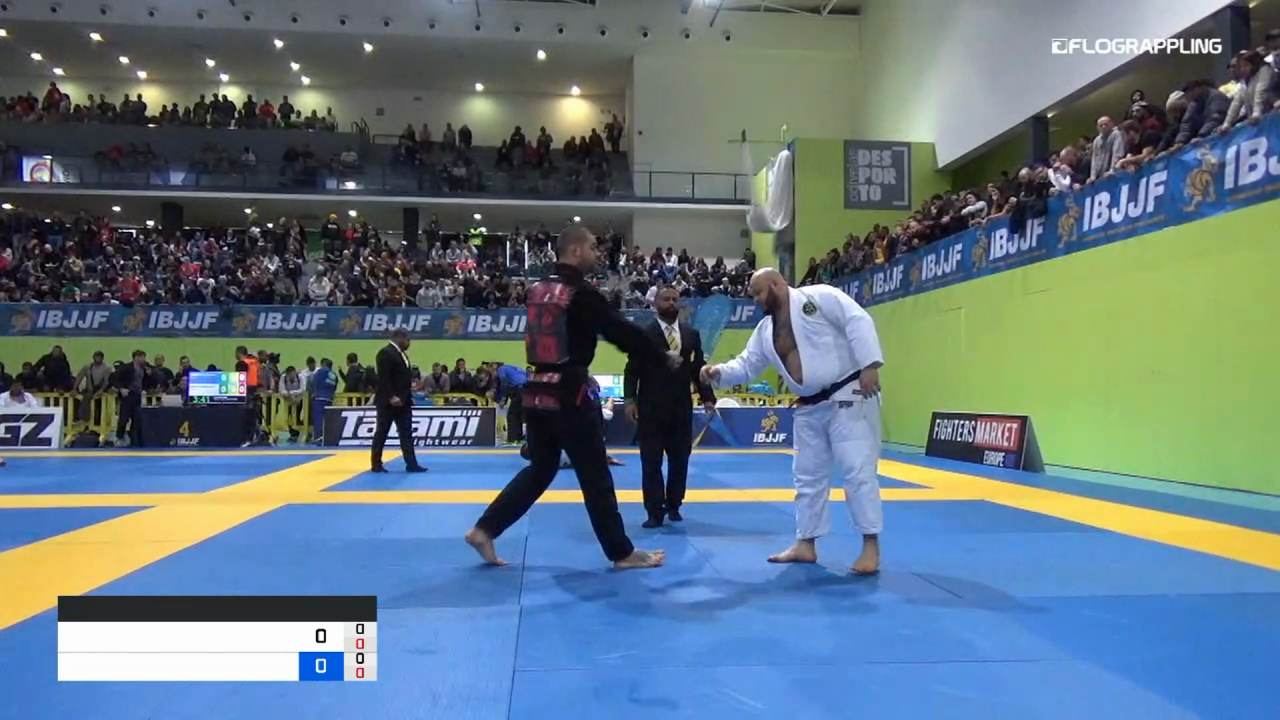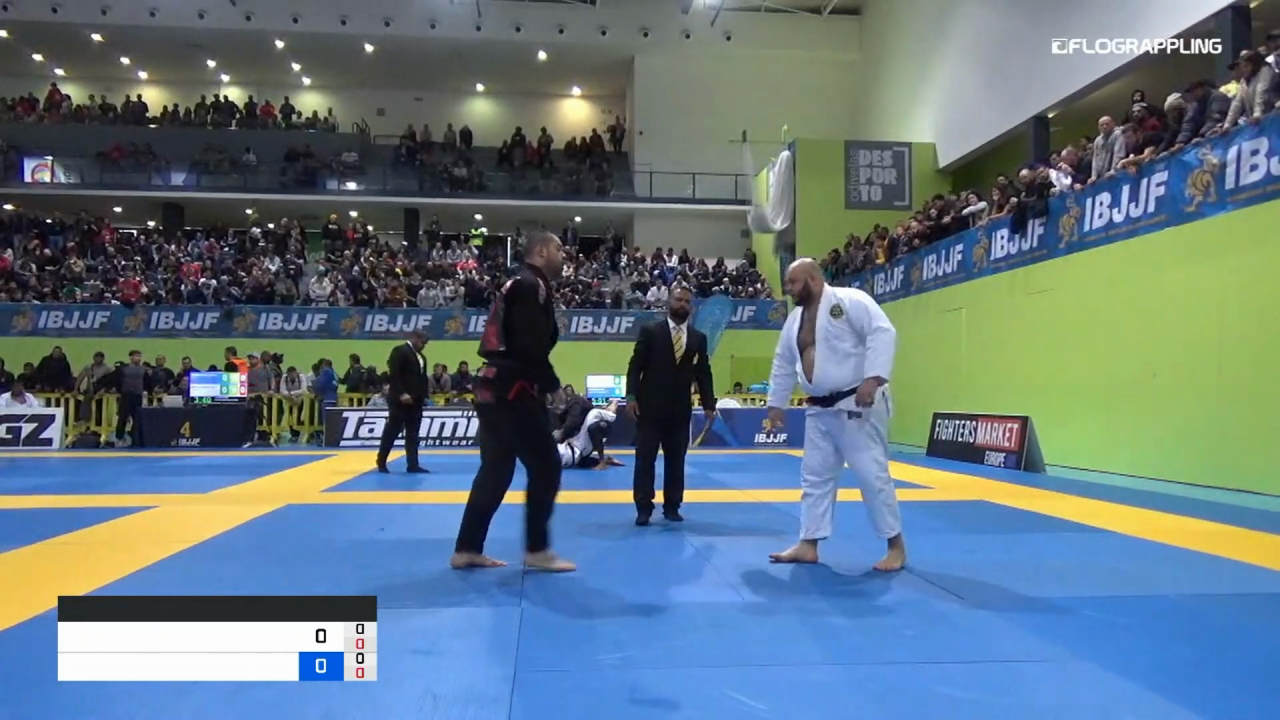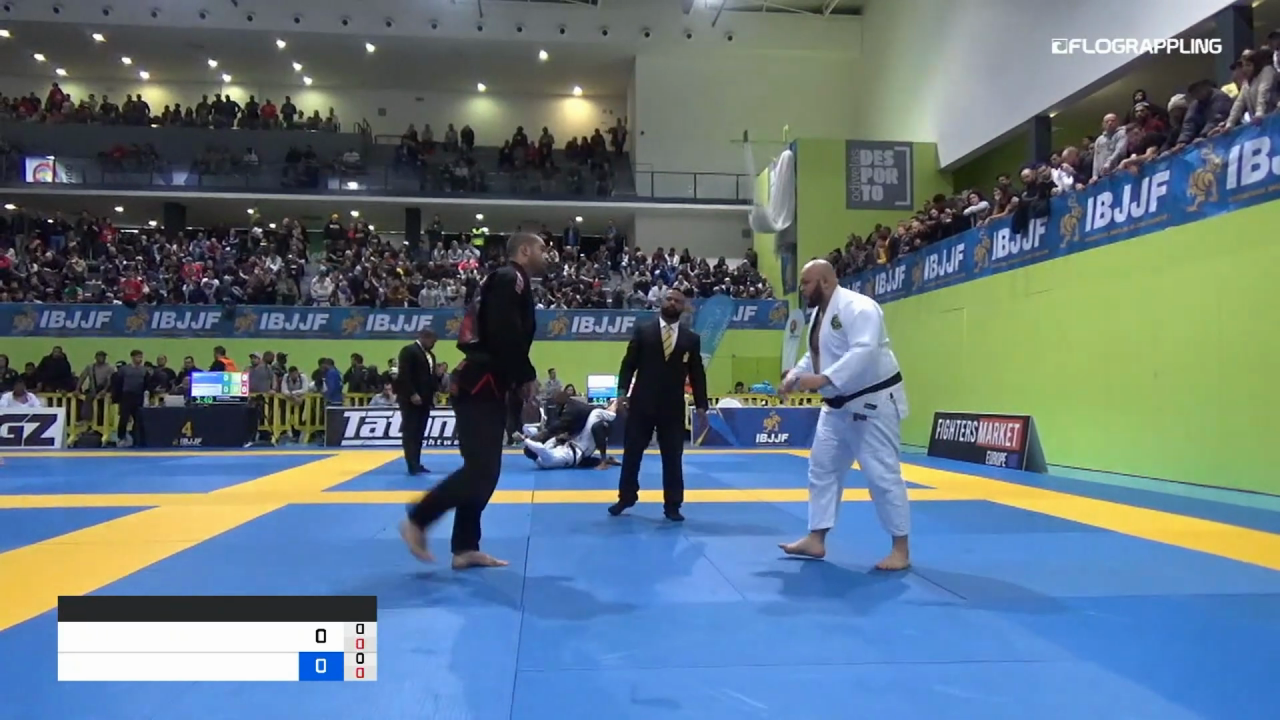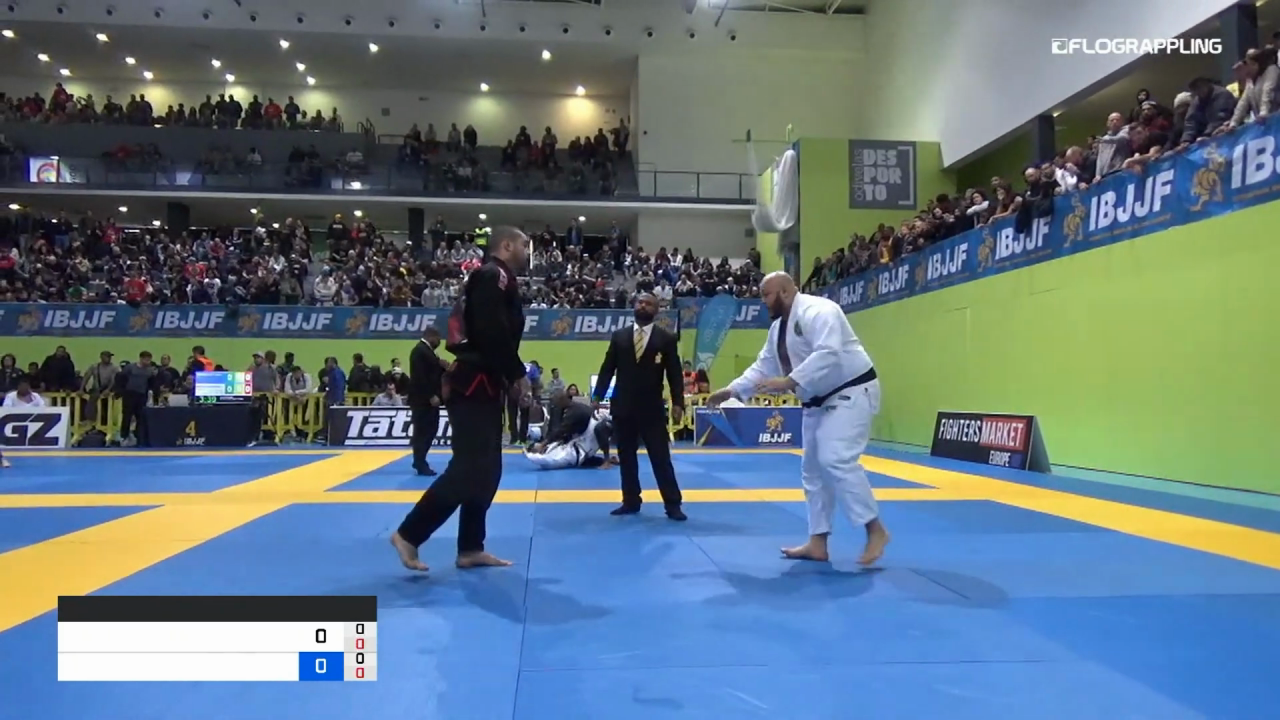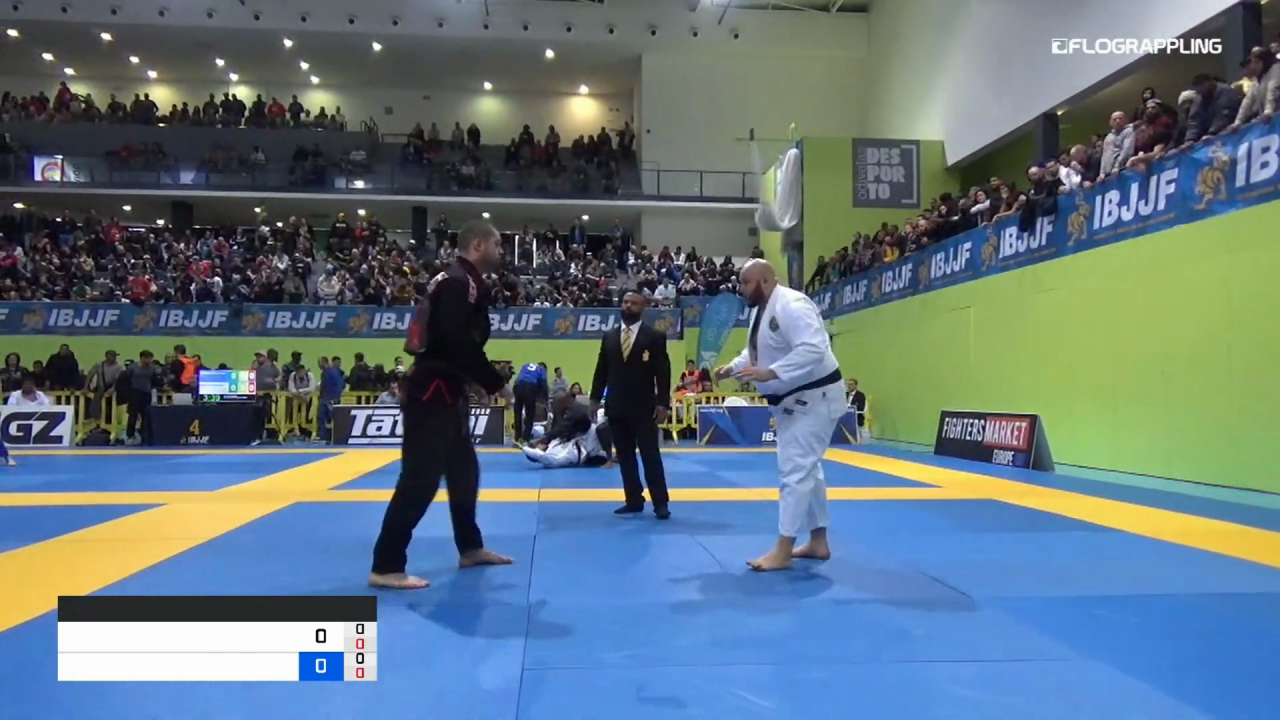
dt=0.4s
person 1, frame 1
left shoulder: (538, 290)
right shoulder: (581, 292)
right elbow: (620, 331)
right wrist: (661, 355)
left hip: (537, 391)
right hip: (566, 395)
left knee: (539, 469)
right knee: (596, 476)
left ankle: (484, 530)
right ankle: (623, 553)
person 1, frame 2
left shoulder: (520, 286)
right shoulder: (531, 286)
right elbow: (530, 346)
left wrist: (541, 385)
right wrist: (551, 384)
left hip: (497, 386)
right hip: (511, 389)
left knee: (496, 469)
right knee: (546, 466)
left ankle: (468, 549)
right ankle: (538, 550)
person 1, frame 3
left shoulder: (510, 283)
right shoulder: (509, 279)
right elbow: (505, 335)
left wrist: (520, 379)
right wrist: (526, 375)
left hip: (486, 384)
right hip: (481, 385)
left knee: (484, 470)
right knee: (481, 469)
left ankle: (466, 548)
right ankle: (417, 520)
person 1, frame 4
left shoulder: (493, 280)
right shoulder: (493, 276)
right elbow: (492, 334)
left wrist: (509, 378)
right wrist: (517, 373)
left hip: (481, 384)
right hip: (475, 386)
left knee: (486, 470)
right knee: (470, 469)
left ankle: (471, 548)
right ankle: (409, 535)
person 1, frame 5
left shoulder: (457, 280)
right shoulder: (460, 283)
right elbow: (463, 346)
left wrist: (484, 383)
right wrist: (497, 384)
left hip: (437, 389)
right hip: (432, 393)
left knee: (464, 471)
right knee: (421, 479)
left ankle: (471, 547)
right ankle: (386, 566)
person 2, frame 1
left shoulder: (820, 296)
right shoulder: (766, 328)
left elbow: (858, 323)
right elbow: (746, 365)
left wrist: (869, 365)
right wrist: (718, 371)
left hip: (850, 396)
right hip: (811, 407)
left knee: (857, 469)
right knee: (808, 475)
left ankle: (871, 544)
right ankle: (806, 544)
person 2, frame 2
left shoulder: (851, 300)
right shoulder: (795, 319)
left elbow: (882, 334)
right elbow: (784, 363)
left wrist: (872, 379)
right wrist: (775, 402)
left hip: (859, 405)
right hip: (820, 409)
left knee: (871, 475)
right knee: (815, 477)
left ankle: (896, 547)
right ankle: (807, 545)
person 2, frame 3
left shoulder: (856, 308)
right shoulder: (819, 313)
left elbow: (863, 352)
right elbow: (815, 355)
left wrist: (821, 379)
right wrist: (794, 376)
left hip: (872, 402)
right hip: (838, 405)
left knee: (881, 474)
right knee: (822, 469)
left ankle: (900, 548)
right ankle: (816, 538)
person 2, frame 4
left shoulder: (816, 311)
right shoulder: (780, 326)
left elbow: (828, 354)
right elbow: (764, 366)
left wrist: (788, 382)
right wrist: (730, 391)
left hip: (851, 394)
right hip: (820, 401)
left knee: (836, 462)
right knee: (814, 470)
left ankle: (875, 530)
right ankle: (818, 542)
person 2, frame 5
left shoulder: (792, 306)
right shoulder: (760, 310)
left elbow: (813, 351)
right elbow: (755, 351)
left wrist: (768, 373)
right wrist: (734, 367)
left hip: (813, 398)
right hip: (792, 399)
left knee: (795, 470)
right knee: (806, 469)
left ankle: (783, 550)
right ankle: (818, 541)
person 3, frame 1
left shoulder: (692, 334)
left elbow: (699, 368)
right elbow: (632, 370)
left wrist: (707, 397)
right wrist: (630, 399)
left hip: (681, 409)
right hip: (652, 409)
left knee: (680, 460)
right knee: (652, 461)
left ankle: (673, 506)
right ankle: (655, 511)
person 3, frame 2
left shoulder: (699, 338)
right shoulder: (650, 331)
left elbow: (704, 374)
right elbow: (636, 365)
left wrist: (708, 405)
right wrist: (631, 395)
left hip: (680, 408)
right hip: (650, 406)
left knee: (676, 459)
right knee: (645, 456)
left ankle: (672, 506)
right ankle: (644, 507)
person 3, frame 3
left shoulder: (691, 339)
right shoulder: (642, 331)
left elbow: (697, 373)
right elbow: (628, 364)
left wrist: (701, 403)
right wrist: (623, 391)
left hip: (673, 407)
right hip: (642, 404)
left knee: (673, 458)
right knee: (632, 453)
left ankle: (672, 505)
right ankle: (626, 497)
person 3, frame 4
left shoulder: (666, 339)
right shoulder: (619, 336)
left elbow: (675, 374)
right elbow: (607, 368)
left wrist: (677, 403)
right wrist: (598, 396)
left hip: (652, 408)
right hip: (623, 407)
left knee: (660, 456)
right knee: (626, 456)
left ankle: (672, 504)
right ankle: (631, 501)
person 3, frame 5
left shoulder: (655, 337)
right shoulder: (609, 337)
left elbow: (663, 372)
right elbow: (601, 370)
left wrist: (662, 402)
right wrist: (595, 399)
left hip: (643, 407)
right hip: (616, 406)
left knee: (649, 453)
right knee: (624, 455)
left ankle: (660, 501)
right ankle: (633, 500)
